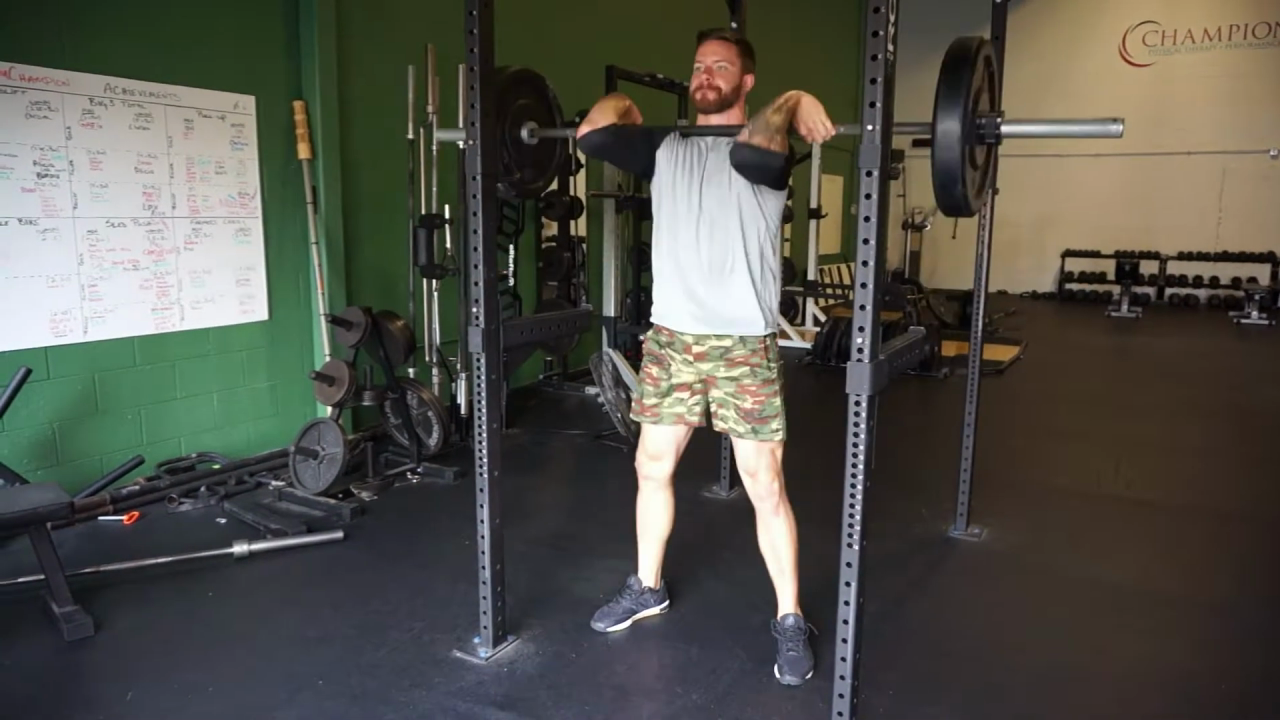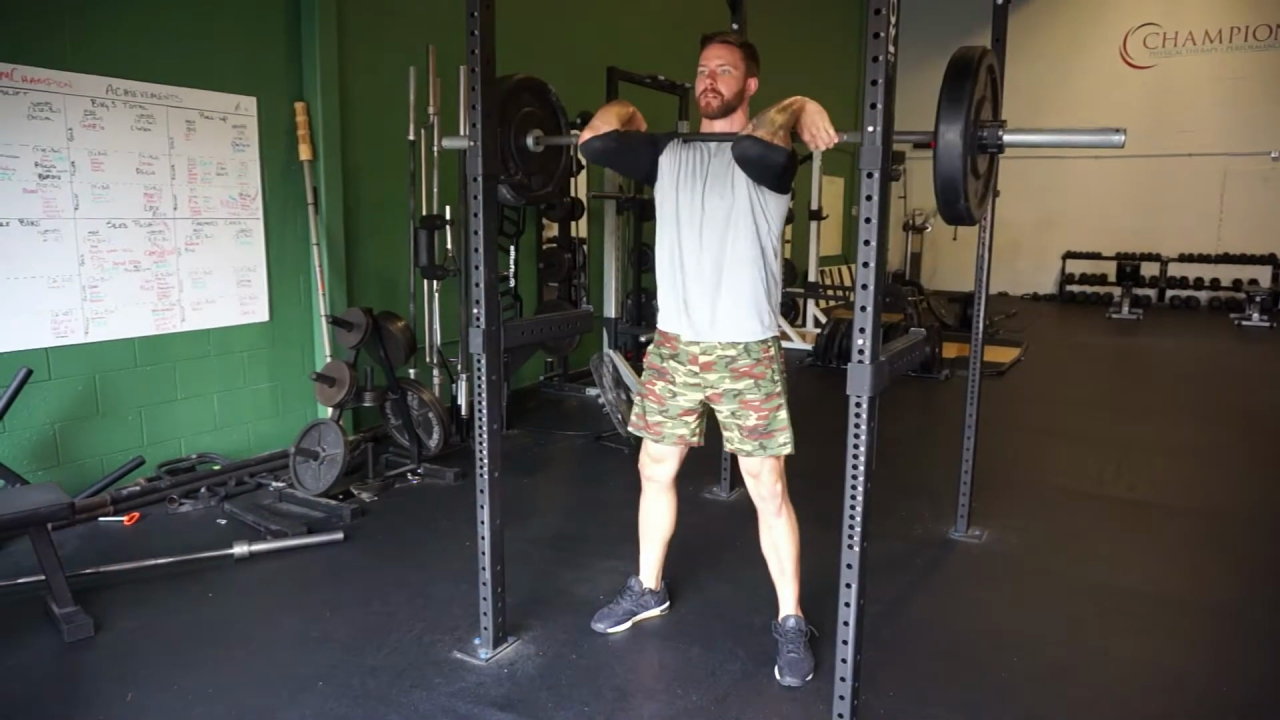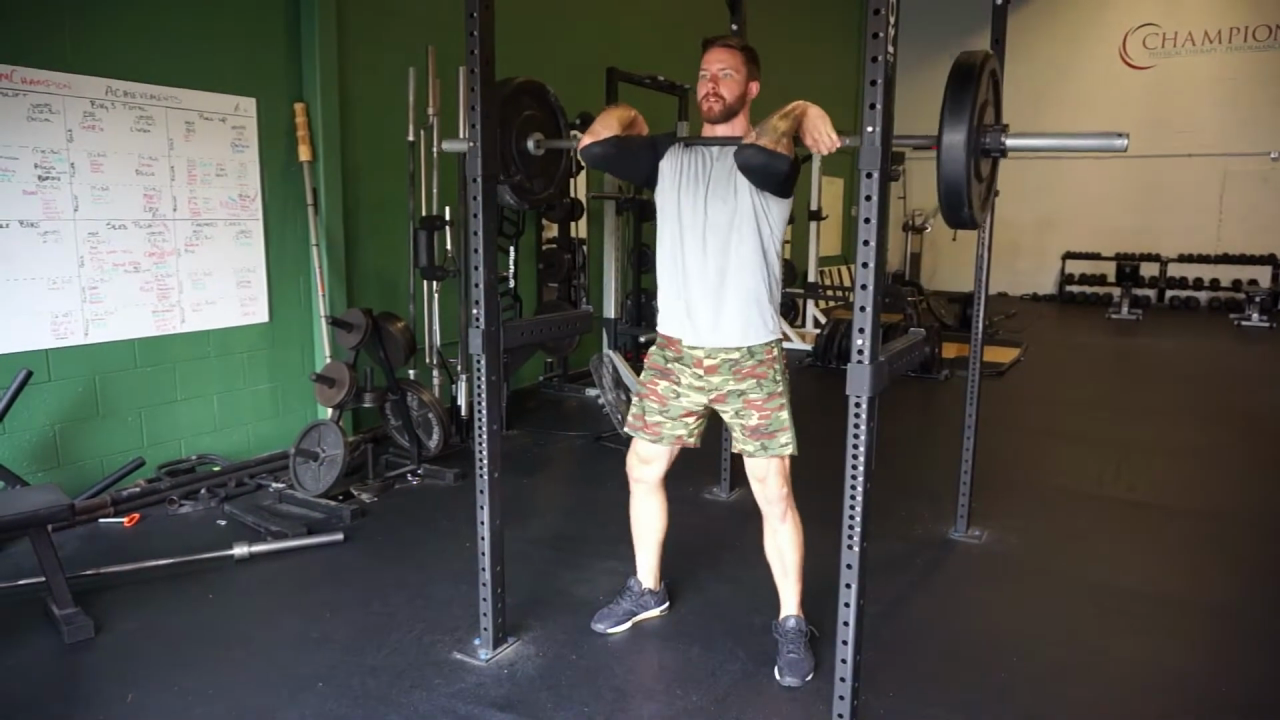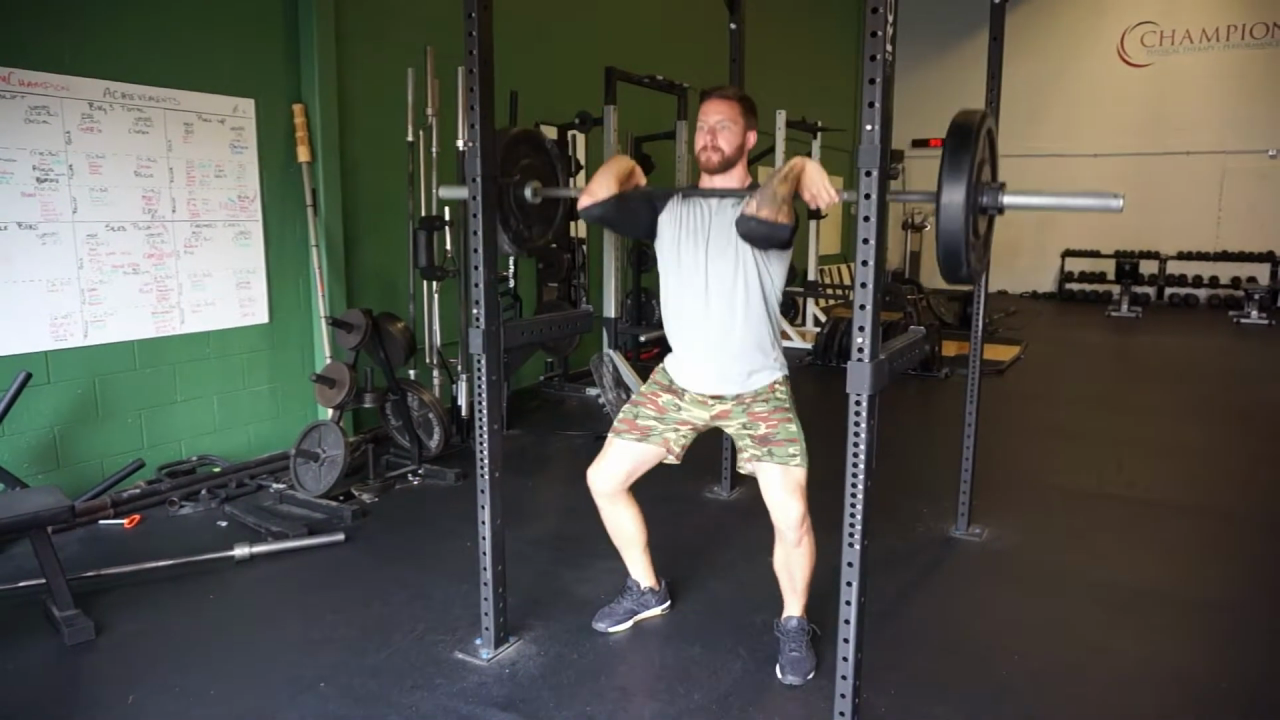
dt=0.3s
person 1, frame 1
left shoulder: (766, 148)
right shoulder: (665, 145)
left elbow: (752, 153)
right elbow: (592, 138)
left wrist: (792, 104)
right wrist: (621, 103)
left hip: (742, 342)
right hip: (669, 336)
left knee: (764, 486)
right knee: (653, 468)
left ankle: (790, 621)
right ankle: (648, 589)
person 1, frame 2
left shoulder: (767, 156)
right shoulder: (667, 151)
left elbow: (752, 144)
right elbow: (595, 142)
left wrist: (798, 109)
right wrist: (625, 111)
left hip: (745, 350)
right hip: (673, 344)
left knee: (767, 490)
right knee: (655, 472)
left ankle: (790, 622)
right ankle: (648, 589)
person 1, frame 3
left shoulder: (770, 158)
right shoulder: (668, 156)
left elbow: (756, 152)
right elbow: (595, 148)
left wrist: (800, 113)
right wrist: (627, 115)
left hip: (750, 354)
right hip: (675, 348)
left knee: (774, 493)
right knee: (642, 471)
left ankle: (791, 623)
right ankle: (647, 590)
person 1, frame 4
left shoulder: (769, 208)
right shoulder: (667, 206)
left elbow: (755, 221)
right elbow: (593, 205)
left wrist: (798, 170)
right wrist: (625, 165)
left hip: (754, 389)
right hip: (679, 381)
left knee: (791, 516)
right knee: (604, 479)
left ankle: (793, 624)
right ankle: (647, 589)
